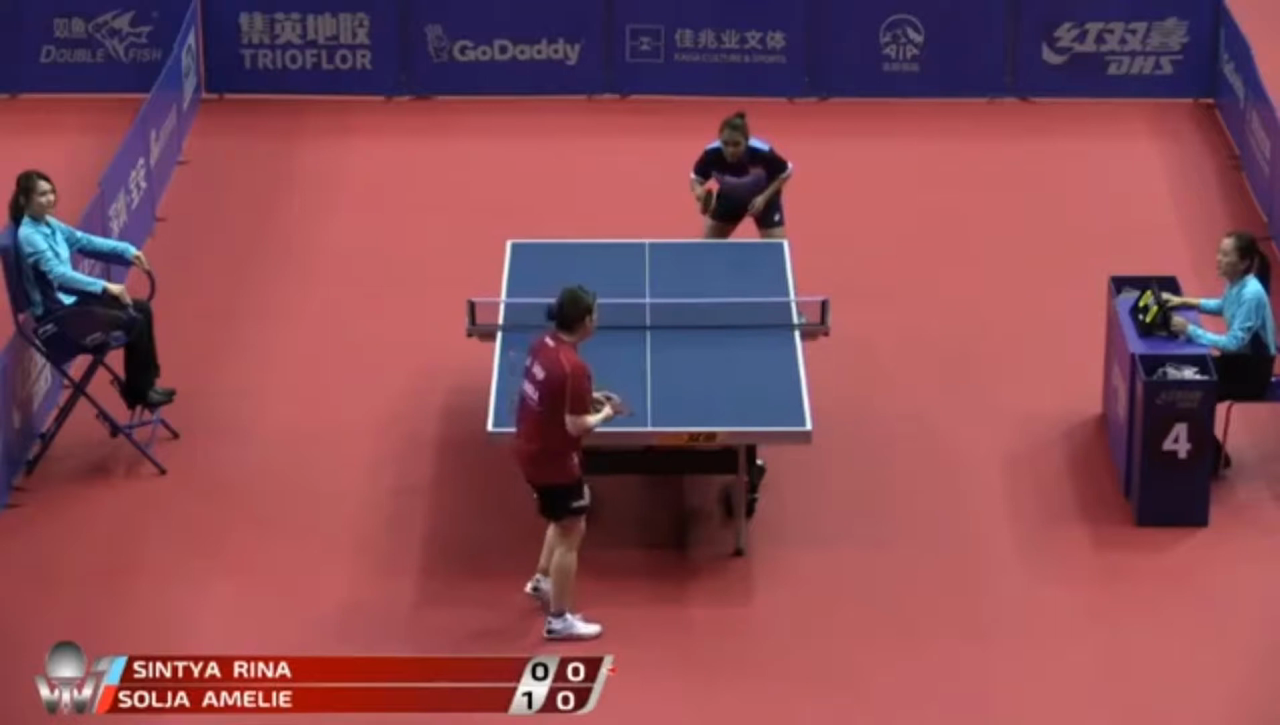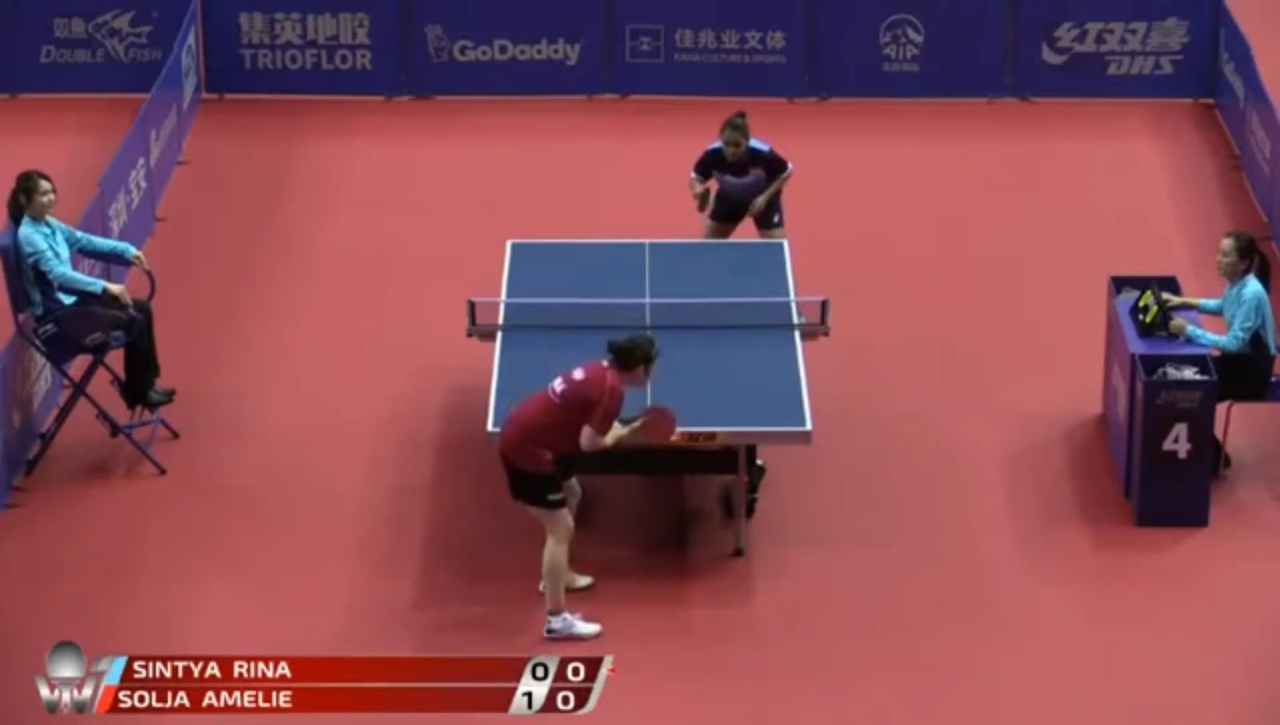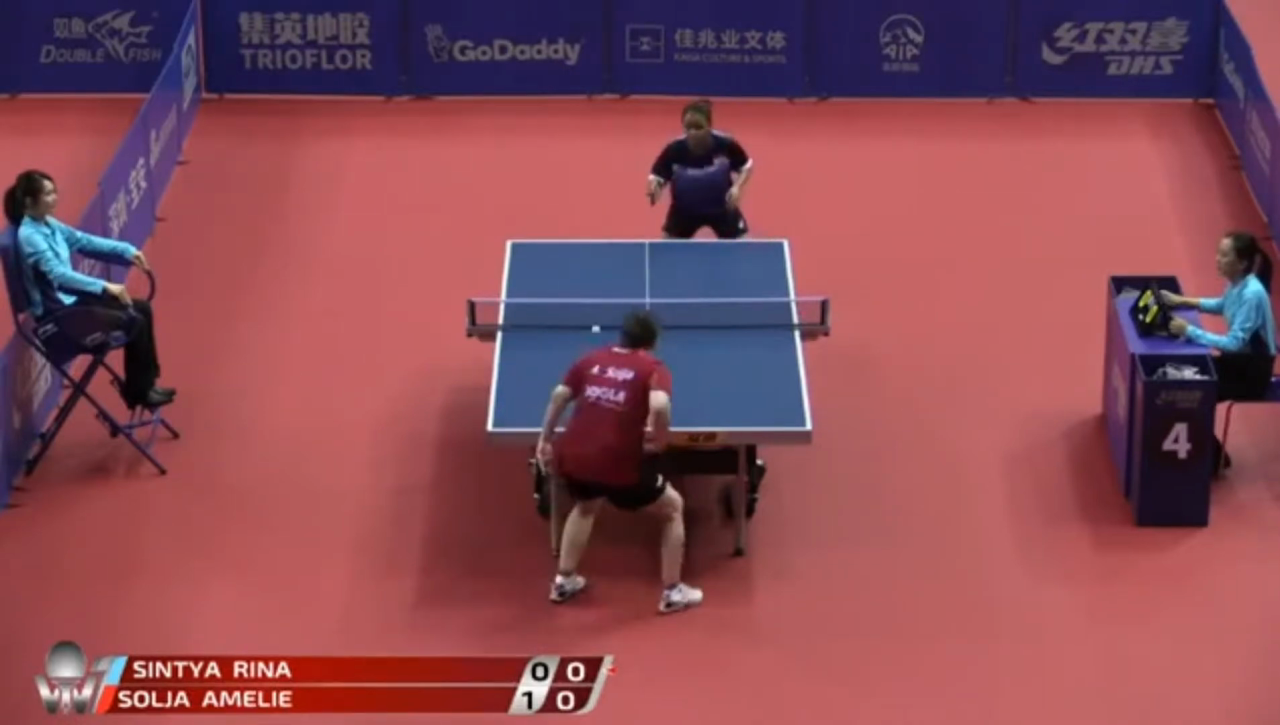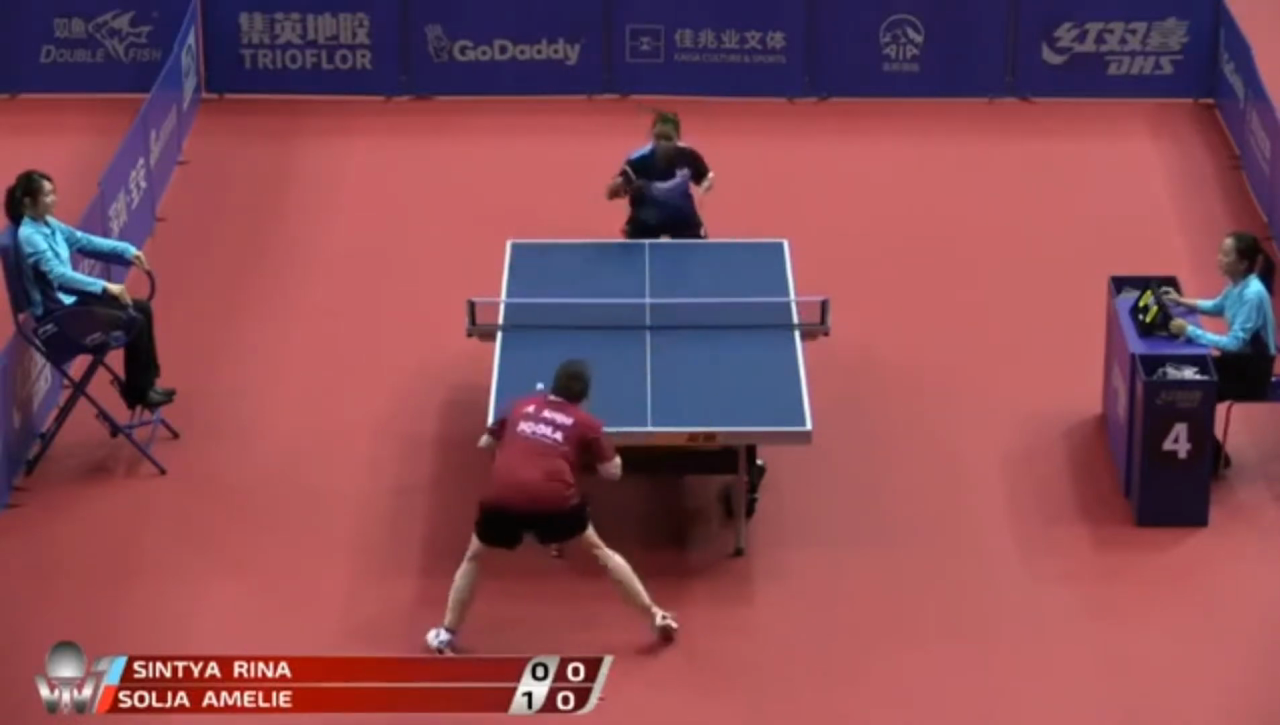
dt=1s
person 1, frame 1
left shoulder: (542, 345)
right shoulder: (573, 366)
right elbow: (576, 426)
left wrist: (589, 397)
right wrist: (606, 413)
left hip: (533, 449)
right hip: (553, 459)
left knee: (566, 519)
right knee: (571, 534)
left ankle: (543, 580)
right ankle: (559, 620)
person 1, frame 2
left shoulder: (599, 371)
right shoulder: (612, 390)
right elbow: (590, 443)
left wrist: (622, 427)
right wrist: (627, 431)
left hip: (524, 434)
right hip: (527, 449)
left knee: (571, 495)
right knee: (561, 529)
left ankle: (557, 576)
right ankle: (557, 620)
person 1, frame 3
left shoulder: (590, 360)
right shoulder: (653, 368)
left elbow: (559, 397)
right elbow: (659, 407)
left wrist: (545, 440)
right wrist: (659, 440)
left hip: (574, 459)
right hip: (620, 466)
left knee: (585, 506)
right knee: (673, 510)
left ankle: (564, 581)
right ankle: (672, 592)
person 1, frame 4
left shoulder: (520, 406)
right shoulder: (585, 423)
left elbow: (485, 443)
right elbow: (613, 472)
right wrist: (583, 455)
left hip: (501, 496)
right hip: (555, 499)
left knee: (473, 559)
right knee: (600, 551)
left ankle: (445, 634)
right ankle: (655, 617)
person 2, frame 1
left shoulder: (1251, 294)
right shoulder: (1236, 283)
left elbow: (1233, 343)
right elbow: (1222, 306)
left wrist: (1189, 330)
right wrist: (1185, 301)
left hip: (1254, 369)
right hip: (1239, 358)
left ankle: (1215, 456)
person 2, frame 2
left shoulder: (1251, 294)
right shoulder: (1236, 283)
left elbow: (1233, 343)
right elbow: (1222, 306)
left wrist: (1189, 330)
right wrist: (1184, 301)
left hip: (1254, 369)
right hip: (1240, 358)
left ankle: (1215, 456)
person 2, frame 3
left shoulder: (1252, 294)
right shoulder: (1237, 284)
left elbow: (1234, 343)
right elbow: (1222, 305)
left wrist: (1189, 331)
right wrist: (1183, 301)
left hip: (1254, 370)
right hip: (1240, 358)
left ankle: (1214, 456)
person 2, frame 4
left shoulder: (1253, 294)
right shoulder: (1237, 284)
left elbow: (1234, 343)
right elbow: (1217, 307)
left wrist: (1189, 331)
right wrist: (1182, 301)
left hip: (1254, 370)
right hip: (1240, 358)
left ankle: (1215, 456)
person 3, frame 1
left shoulder: (49, 224)
right shoulder: (28, 236)
left elbow: (85, 241)
right elbow: (58, 274)
left wrist: (127, 250)
right wrist: (104, 286)
left hip: (72, 296)
right hip: (56, 310)
left knee: (142, 309)
right knee: (134, 322)
left ankle: (145, 382)
right ankle: (138, 391)
person 3, frame 2
left shoulder: (48, 223)
right shoulder: (28, 235)
left elbow: (85, 241)
right elbow: (58, 274)
left wrist: (126, 250)
right wrist: (104, 286)
left hip: (72, 296)
right hip: (56, 310)
left knee: (142, 310)
right knee: (134, 322)
left ankle: (146, 382)
right ankle: (138, 392)
person 3, frame 3
left shoulder: (48, 223)
right shoulder: (29, 236)
left elbow: (84, 241)
right elbow: (58, 274)
left wrist: (126, 250)
right wrist: (105, 286)
left hip: (72, 296)
right hip: (56, 310)
left knee: (142, 310)
right knee: (134, 323)
left ankle: (145, 382)
right ankle: (139, 392)
person 3, frame 4
left shoulder: (48, 223)
right shoulder: (29, 236)
left elbow: (84, 241)
right elbow: (58, 275)
left wrist: (126, 250)
right wrist: (105, 286)
left hip: (72, 296)
right hip: (57, 310)
left knee: (142, 309)
right knee: (134, 322)
left ankle: (145, 382)
right ankle: (139, 392)
